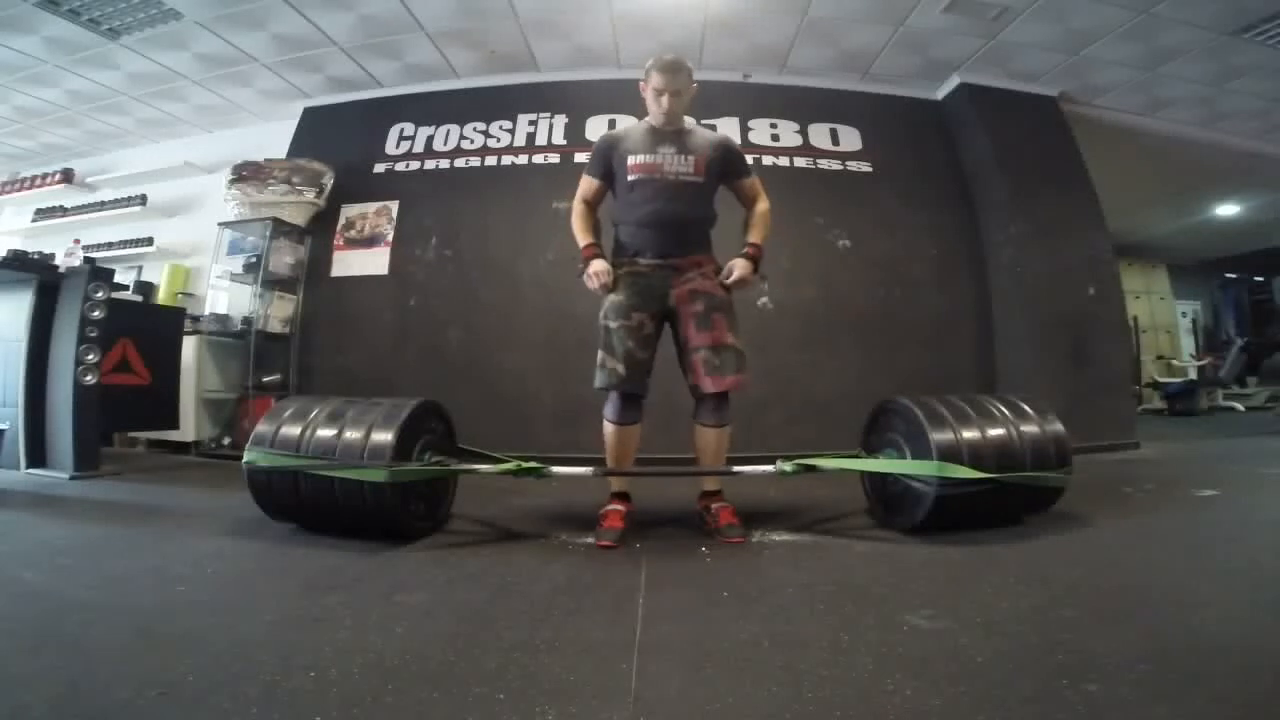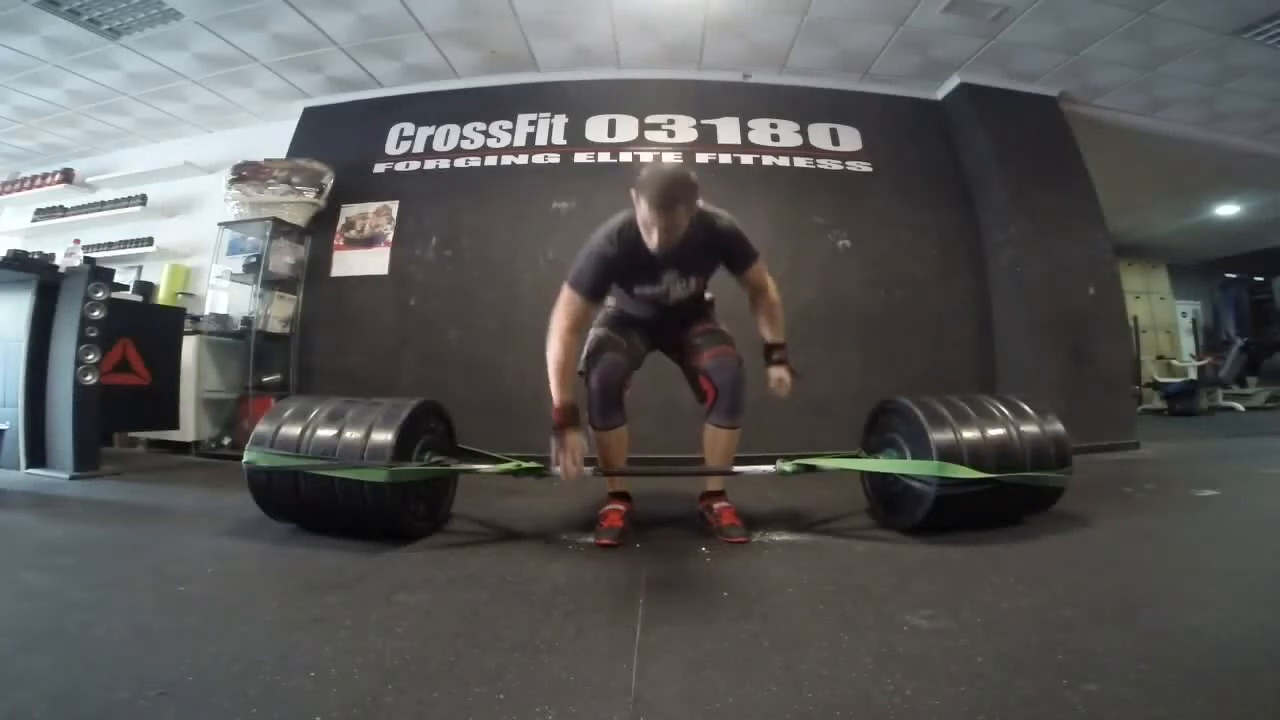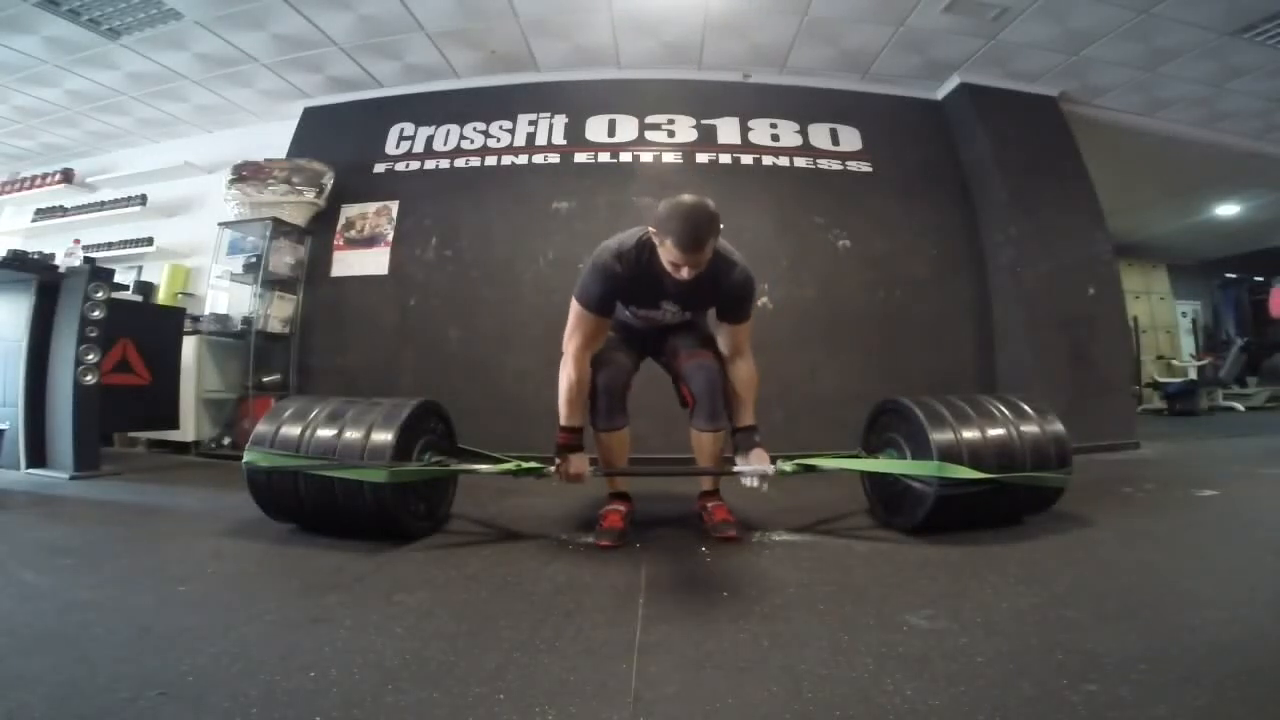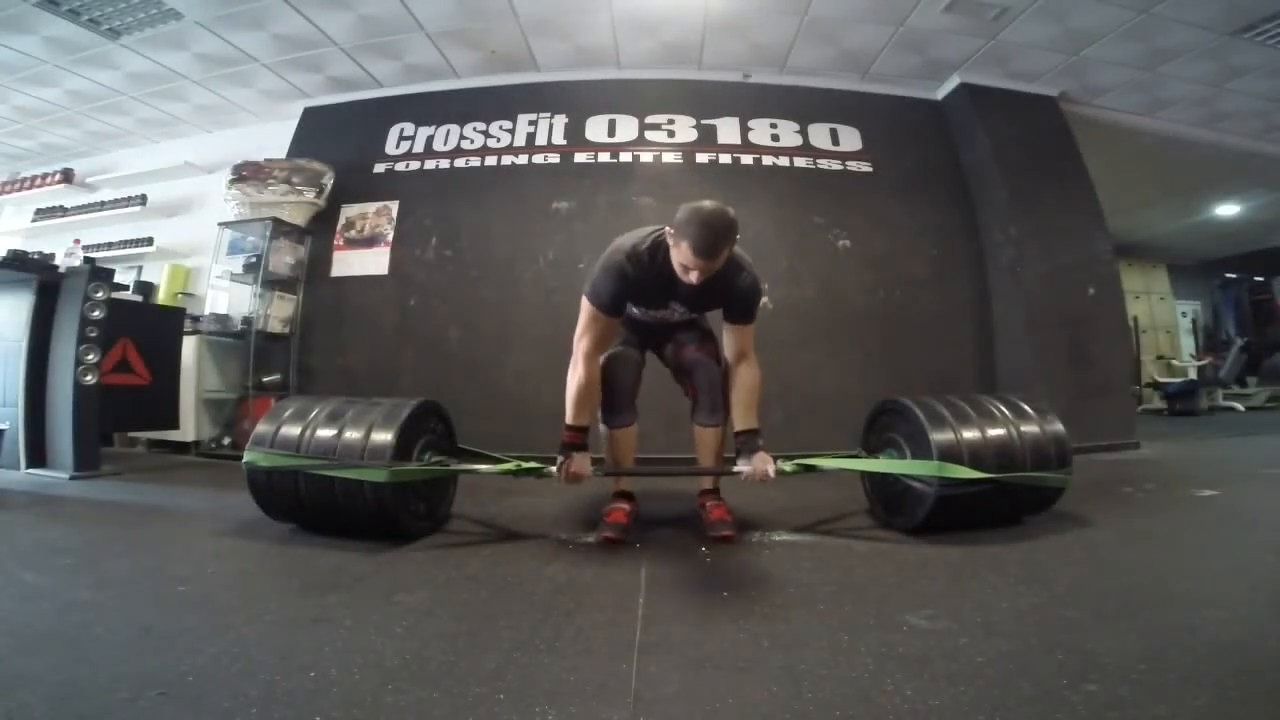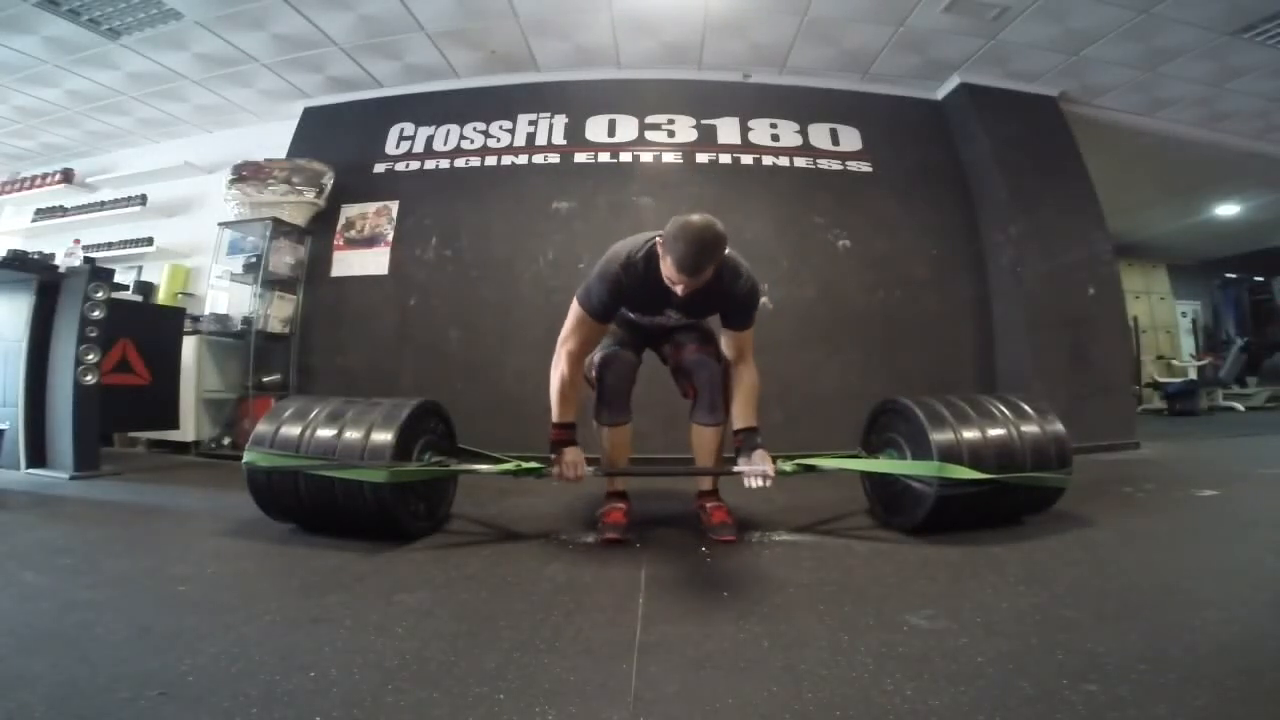
dt=0.7s
person 1, frame 1
left shoulder: (717, 146)
right shoulder: (614, 143)
left elbow: (757, 201)
right elbow: (583, 203)
left wrist: (750, 253)
right wrist: (591, 254)
left hip: (696, 273)
right hip: (632, 273)
left knee: (713, 386)
right knee: (623, 387)
left ankle: (712, 496)
right ankle: (617, 498)
person 1, frame 2
left shoulder: (720, 232)
right shoulder: (608, 244)
left elbow: (762, 290)
right elbow: (563, 328)
left wrist: (777, 356)
right wrist: (565, 423)
left hip: (689, 318)
right hip: (627, 318)
left knee: (729, 377)
right knee: (602, 378)
left ankle: (715, 497)
right ankle: (617, 498)
person 1, frame 3
left shoulder: (733, 275)
right shoulder: (613, 261)
left elbow: (737, 356)
right elbow: (577, 351)
left wrist: (747, 439)
right wrist: (570, 443)
left hip: (684, 329)
right hip: (622, 328)
left knee: (708, 383)
right knee: (604, 384)
left ankle: (710, 496)
right ankle: (617, 497)
person 1, frame 4
left shoulder: (742, 280)
right shoulder: (625, 259)
left elbow: (741, 360)
right elbow: (586, 352)
left wrist: (749, 444)
right wrist: (575, 442)
left hip: (684, 326)
right hip: (626, 323)
left knee: (711, 382)
right knee: (616, 381)
left ankle: (710, 494)
right ankle: (622, 495)
person 1, frame 5
left shoulder: (739, 283)
right shoulder: (620, 267)
left elbow: (740, 362)
right elbow: (568, 353)
left wrist: (749, 441)
right wrist: (564, 439)
left hip: (685, 327)
right hip: (624, 323)
left knee: (710, 376)
right knee: (612, 374)
left ankle: (708, 495)
right ankle: (616, 496)
